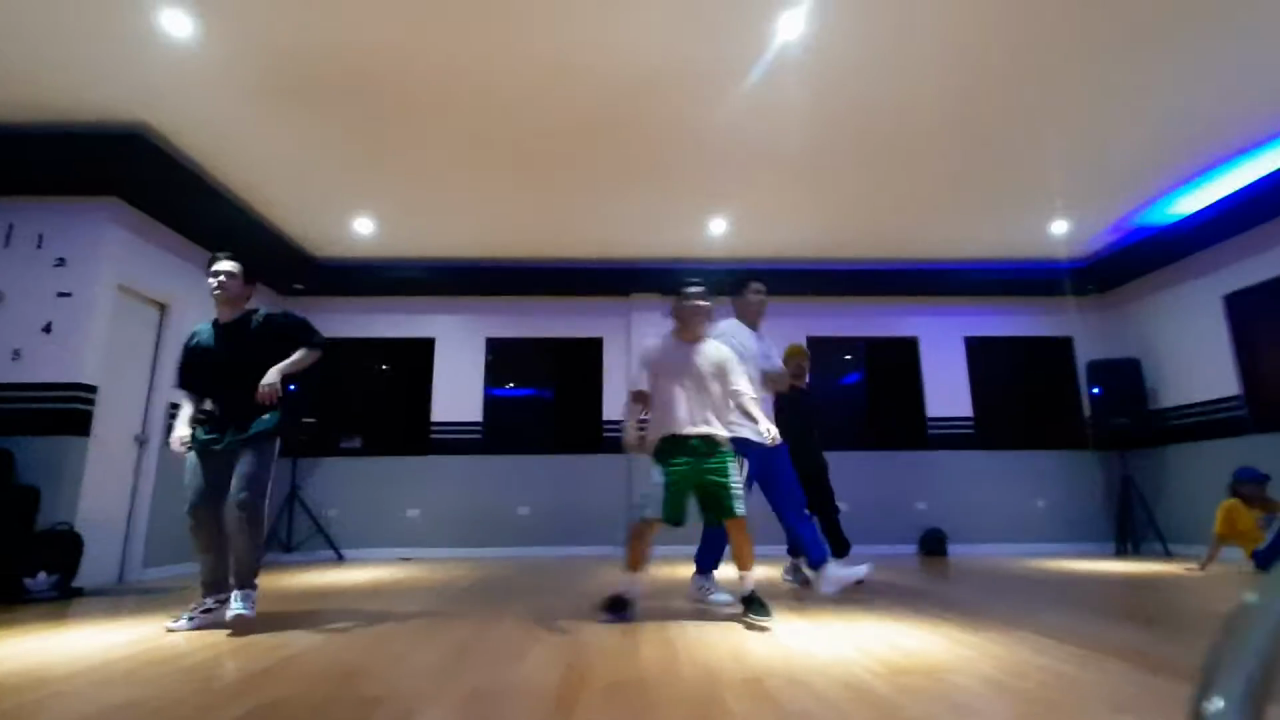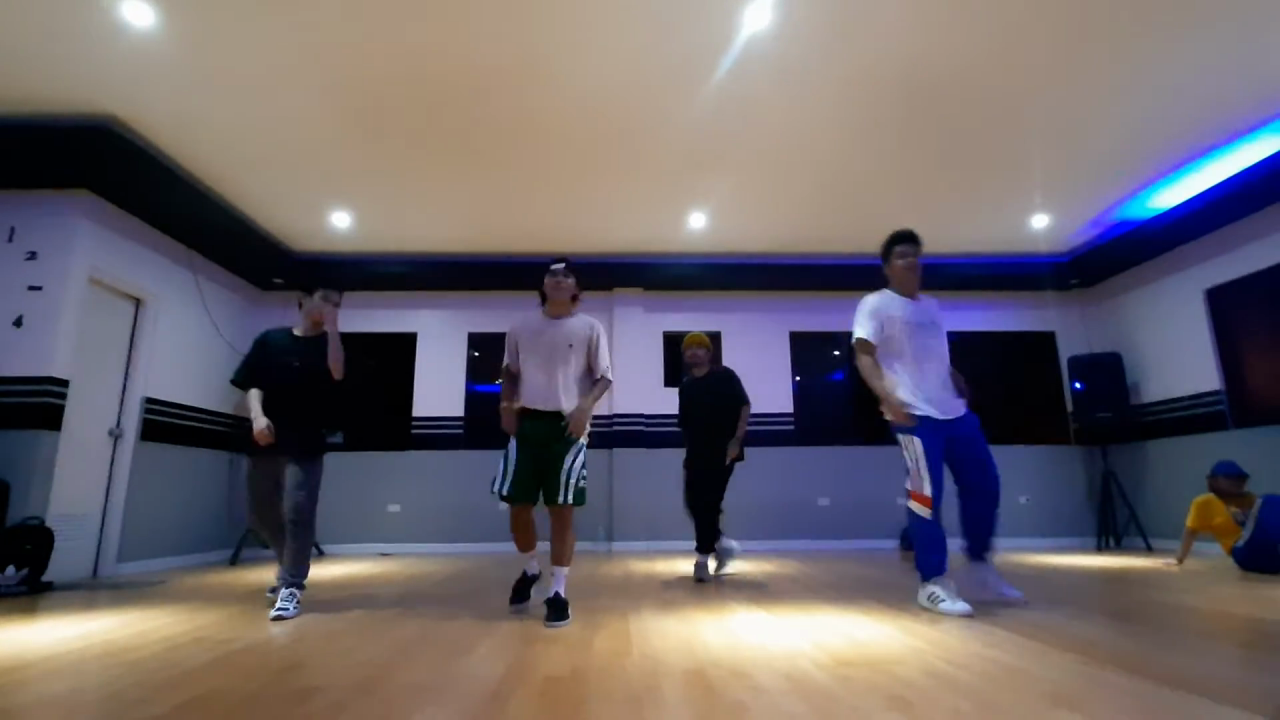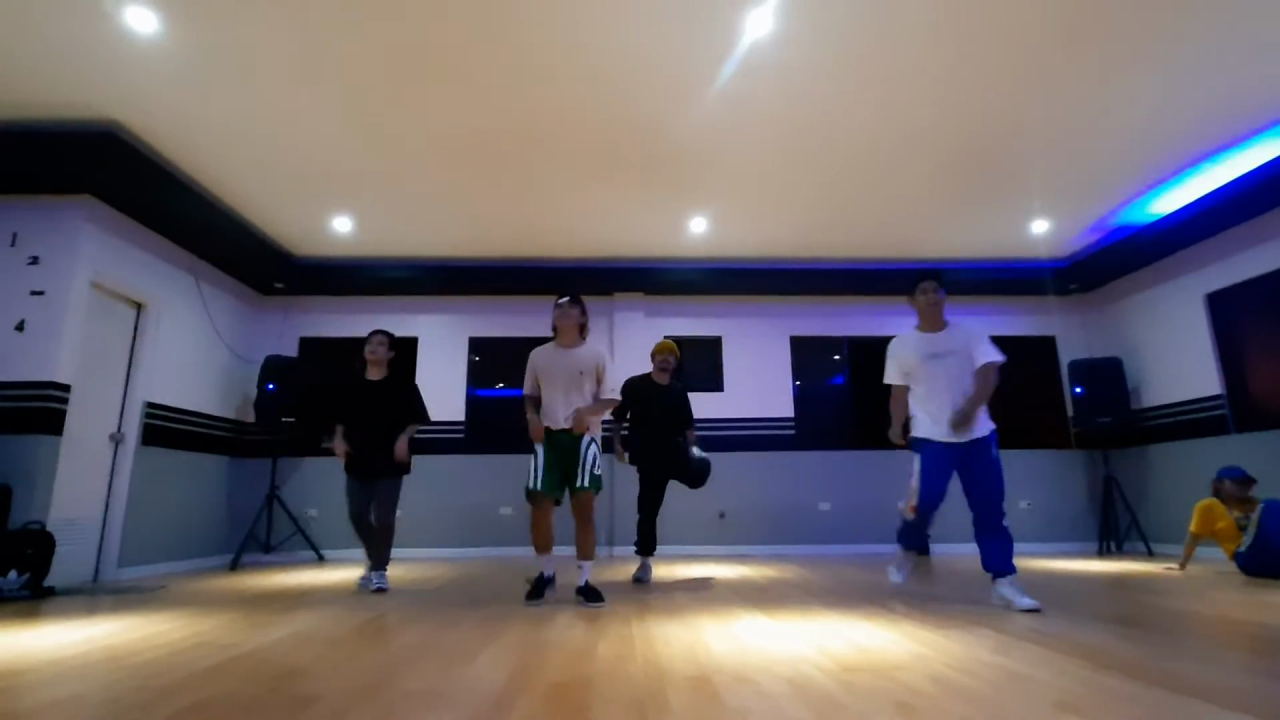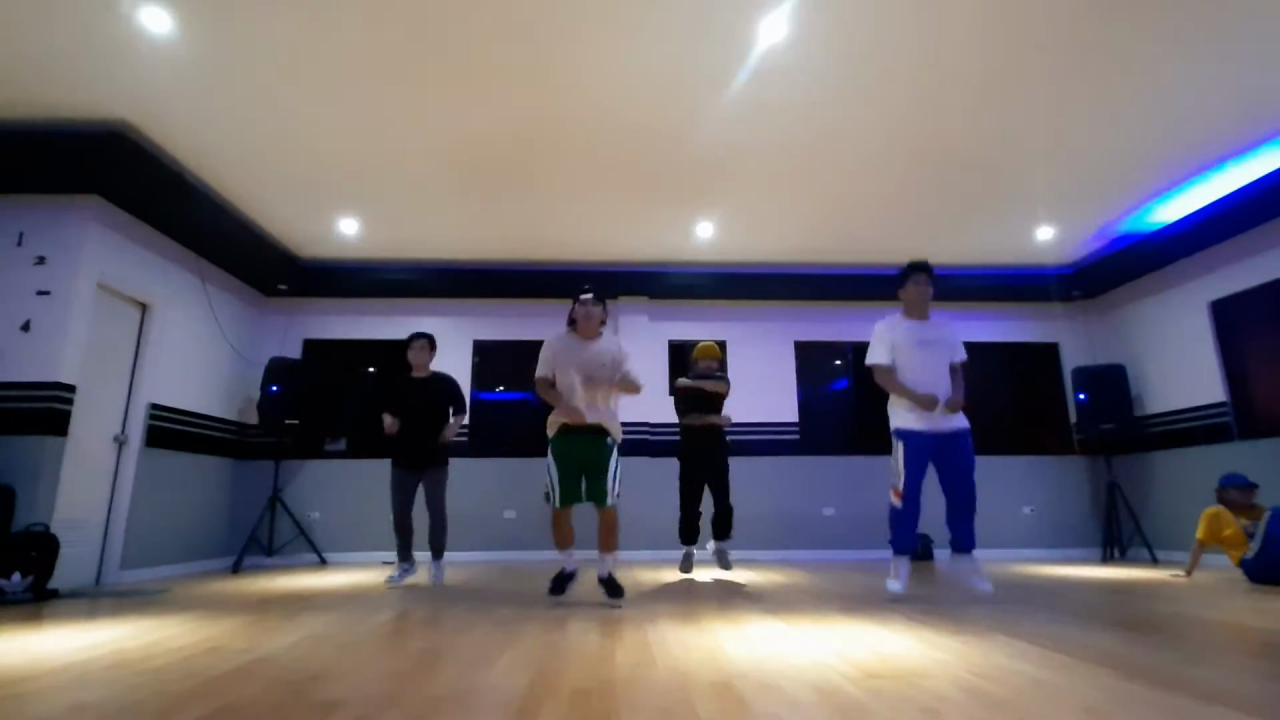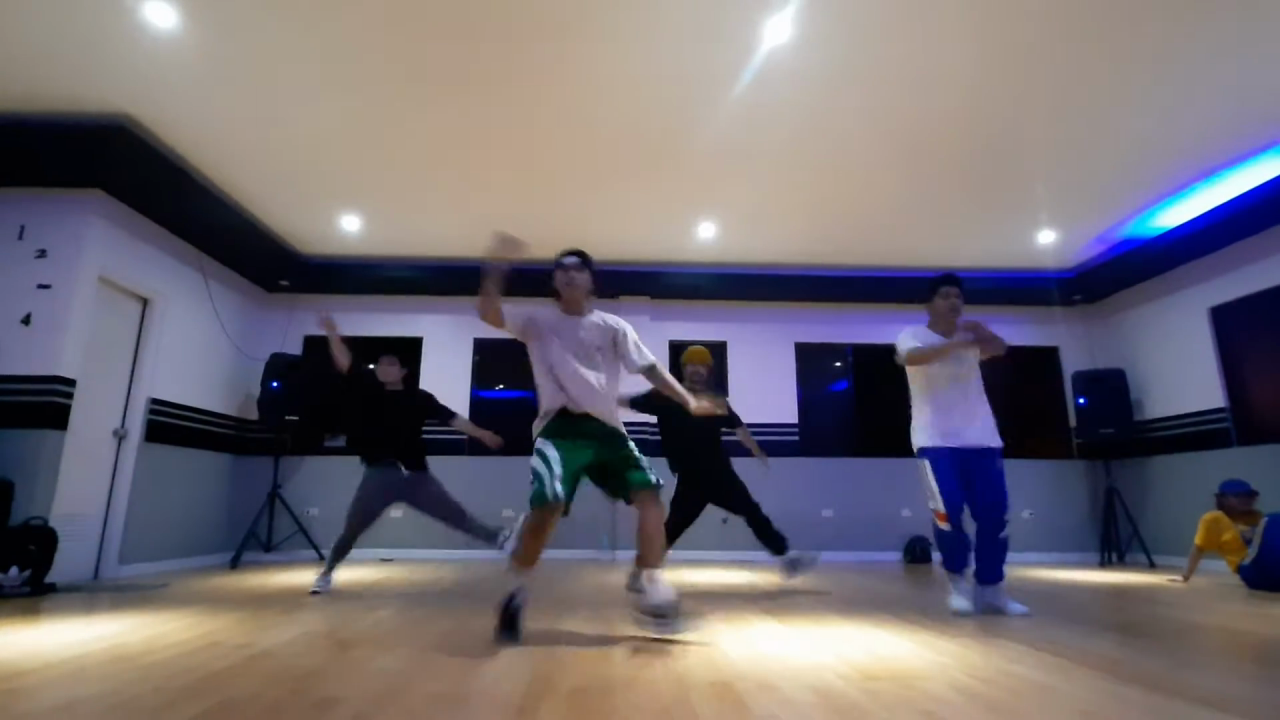
dt=1s
person 1, frame 1
left shoulder: (721, 353)
right shoulder: (656, 353)
left elbow: (742, 394)
right elbow: (640, 395)
left wrist: (763, 422)
right wrist: (631, 427)
left hip: (713, 445)
right hip: (671, 446)
left knee: (737, 519)
right knee: (648, 521)
left ankle: (749, 592)
right ankle: (626, 593)
person 1, frame 2
left shoulder: (590, 329)
right shoulder: (522, 329)
left elbow: (603, 378)
right elbow: (511, 372)
left wrist: (584, 408)
right wrist: (507, 406)
left hip: (568, 425)
right hip: (527, 421)
left knee: (562, 509)
right knee: (519, 505)
left ankle: (558, 594)
right ankle: (529, 570)
person 1, frame 3
left shoulder: (596, 355)
right shoulder: (538, 356)
left elbow: (611, 399)
right elbow: (530, 396)
left wrist: (587, 412)
right wrist: (532, 417)
left hip: (583, 437)
right hip: (548, 437)
left knee: (583, 507)
right knee: (540, 508)
left ankle: (584, 582)
right ankle: (546, 573)
person 1, frame 4
left shoulder: (613, 347)
right shoulder: (556, 344)
left elbow: (633, 387)
right elbow: (541, 384)
left wrist: (610, 382)
right wrist: (563, 405)
left hip: (602, 434)
right hip: (565, 433)
left knee: (607, 508)
right knee: (561, 508)
left ankle: (606, 571)
right ankle: (567, 568)
person 1, frame 5
left shoulder: (613, 327)
right shoulder: (538, 321)
left elbow: (650, 369)
right elbow: (489, 313)
left wrist: (687, 399)
right wrist: (500, 265)
left hip: (606, 430)
right hip: (560, 427)
left knee: (652, 503)
right knee: (546, 513)
left ankle: (654, 598)
right ankle: (514, 599)
person 2, frame 1
left shoulder: (762, 339)
right shoulder: (728, 331)
left elbow: (780, 381)
left wrist: (779, 377)
left hip: (766, 435)
right hip: (739, 434)
left knee: (792, 502)
left ankle: (825, 571)
right ankle: (702, 576)
person 2, frame 2
left shoulder: (930, 307)
right shoulder: (875, 305)
right elbow: (863, 354)
left wrist: (956, 378)
right wrist: (886, 394)
left hip: (953, 410)
right hip: (914, 412)
left knee: (983, 483)
right knee: (926, 492)
left ankle: (979, 563)
right ankle: (933, 583)
person 2, frame 3
left shoulder: (971, 335)
right shoulder: (901, 345)
left elbow: (989, 373)
right elbow: (900, 392)
left wrist: (972, 406)
right wrist: (896, 427)
left hip: (976, 434)
right hip: (930, 437)
left knee: (990, 506)
right knee: (926, 501)
left ankle: (1004, 582)
right ankle: (907, 552)
person 2, frame 4
left shoulder: (946, 328)
right shoulder: (887, 328)
left elbow: (957, 370)
right elbow: (882, 374)
left wrist: (958, 397)
right wrist: (915, 398)
left hip: (952, 423)
right hip: (910, 423)
left knee: (963, 492)
right knee: (906, 492)
left ankle: (963, 558)
right ankle: (900, 562)
person 2, frame 5
left shoulder: (970, 334)
right shoulder: (914, 336)
left elbow: (996, 349)
right elbow: (913, 357)
left wrist: (980, 334)
right wrist: (961, 343)
left hip: (981, 441)
right hip: (936, 442)
left knee: (994, 516)
right knee: (947, 513)
left ankle: (990, 589)
right ankle: (956, 578)
person 3, frame 1
left shoulder: (268, 322)
right shoulder: (199, 340)
left elbow: (313, 346)
right elbow: (191, 390)
left wrist: (281, 369)
right wrist: (183, 423)
left hip: (257, 429)
right hip: (212, 434)
left knee: (245, 503)
right knee: (200, 510)
left ankle: (243, 589)
right ankle: (215, 596)
person 3, frame 2
left shoulder: (331, 344)
right shoulder: (269, 340)
left elbow: (337, 373)
right elbow: (252, 383)
left wrist: (331, 328)
right wrist: (257, 415)
left hip: (304, 443)
right hip: (266, 441)
left knee: (298, 513)
right knee: (262, 514)
left ankle: (291, 588)
right ankle: (286, 574)
person 3, frame 3
left shoulder: (403, 387)
right shoulder: (354, 388)
left elbow: (417, 420)
right elbow: (342, 420)
left wrist: (404, 439)
right wrist: (339, 439)
left hip: (390, 464)
right hip: (358, 463)
left knee: (383, 517)
right knee: (357, 516)
left ankle: (378, 570)
right ankle: (374, 564)
person 3, frame 4
left shoulder: (445, 383)
right shoulder: (398, 385)
left elbow: (460, 410)
right elbow: (387, 411)
left wrist: (455, 425)
right wrist: (387, 419)
left hip: (434, 460)
right hip: (403, 459)
left knee: (437, 511)
right knee: (400, 512)
left ankle: (437, 561)
right ankle: (405, 561)
person 3, frame 5
left shoulder: (418, 398)
right shoulder: (369, 389)
left elbow: (449, 417)
right elbow: (345, 363)
left wrist: (481, 433)
right wrist: (332, 333)
left hip: (415, 474)
right hip: (381, 474)
left knee: (453, 513)
right knee: (354, 527)
left ankle: (495, 537)
right ankle: (327, 574)
person 4, frame 1
left shoulder: (813, 394)
right shoulder: (781, 394)
left hip: (815, 462)
right hip: (793, 463)
left knee: (828, 511)
left ankle: (840, 558)
right ankle: (795, 562)
person 4, frame 2
left shoulder: (725, 377)
right shoulder: (686, 387)
left elbow: (744, 408)
left wrist: (736, 441)
right wrist: (688, 452)
left hip: (723, 452)
right hip: (697, 453)
left knee: (707, 503)
right knee: (694, 502)
left ankle: (702, 558)
right ankle: (723, 544)
person 4, frame 3
left shoulder: (679, 392)
right shoulder: (634, 386)
left elbow: (687, 426)
right elbow: (618, 417)
left wrist: (691, 449)
right wrist: (617, 444)
left hip: (674, 450)
right hip: (647, 456)
right knee: (648, 508)
right ankle: (645, 562)
person 4, frame 4
left shoulder: (719, 379)
right shoulder: (683, 385)
left elbow: (723, 388)
right elbow: (685, 417)
left wrist: (692, 383)
right wrist: (713, 418)
left hip: (716, 452)
right hip: (691, 453)
left knee: (722, 502)
right knee: (689, 505)
left ankle: (721, 546)
right ankle: (688, 551)
person 4, frame 5
left shoulder: (714, 399)
right shoulder: (665, 397)
left elbow: (736, 425)
right elbow: (630, 402)
left wrist: (756, 450)
left hip: (719, 471)
right hip: (691, 476)
left knee: (751, 511)
right knee: (676, 523)
left ankle: (785, 557)
right ankle: (639, 571)
